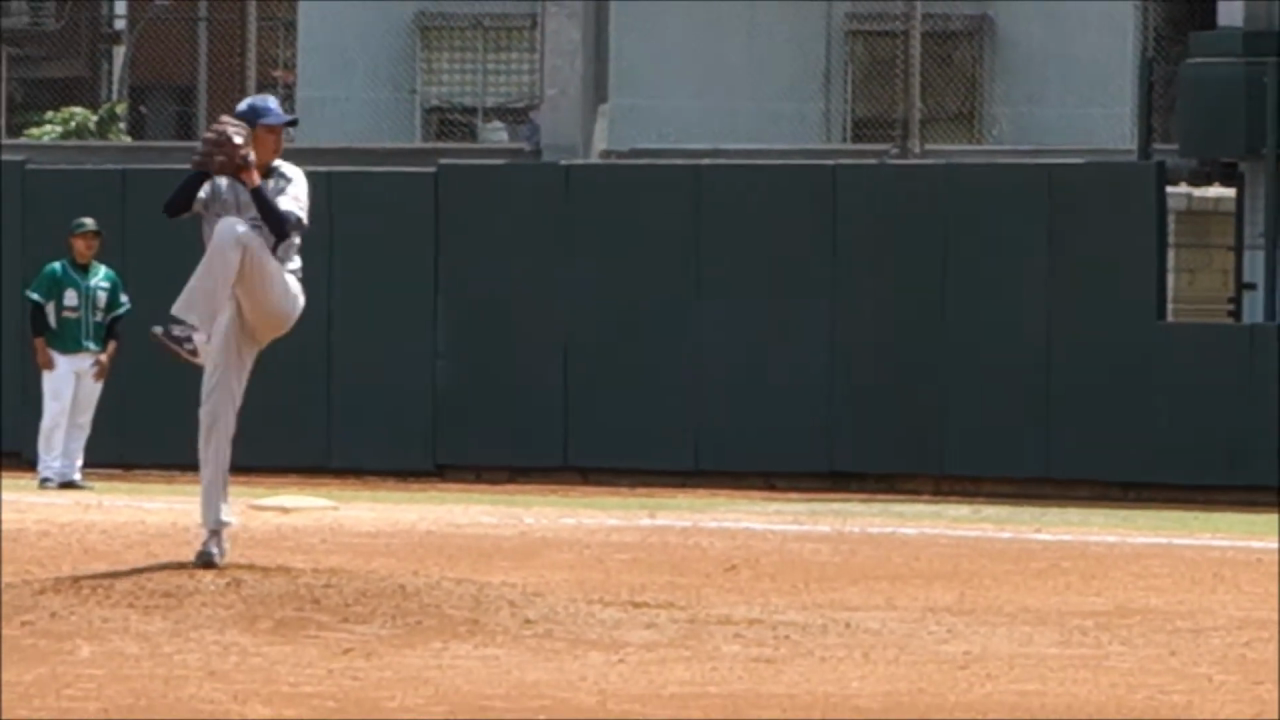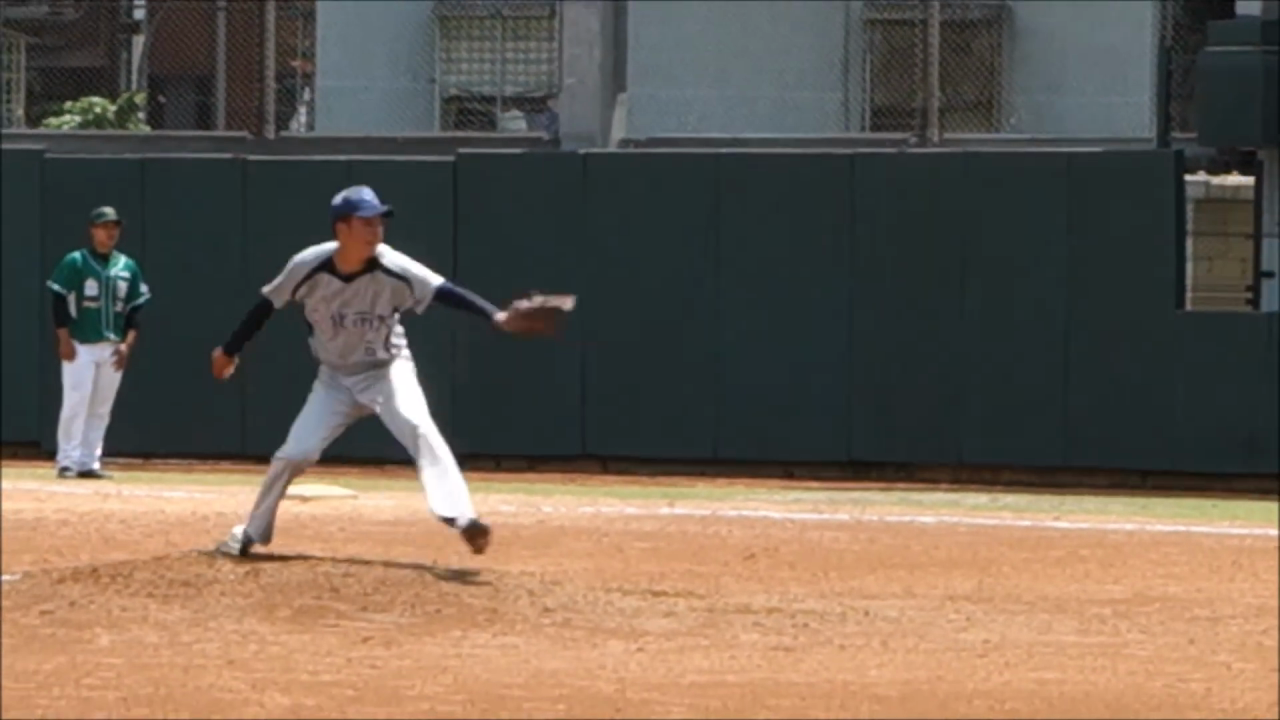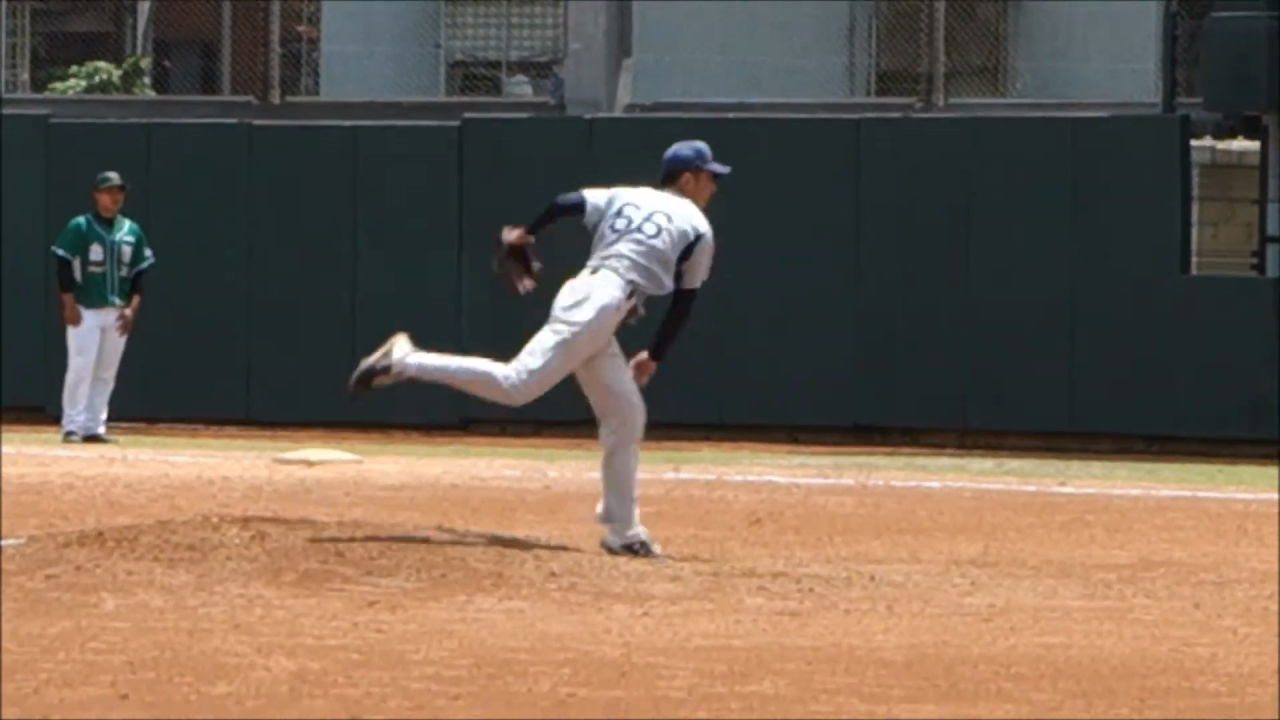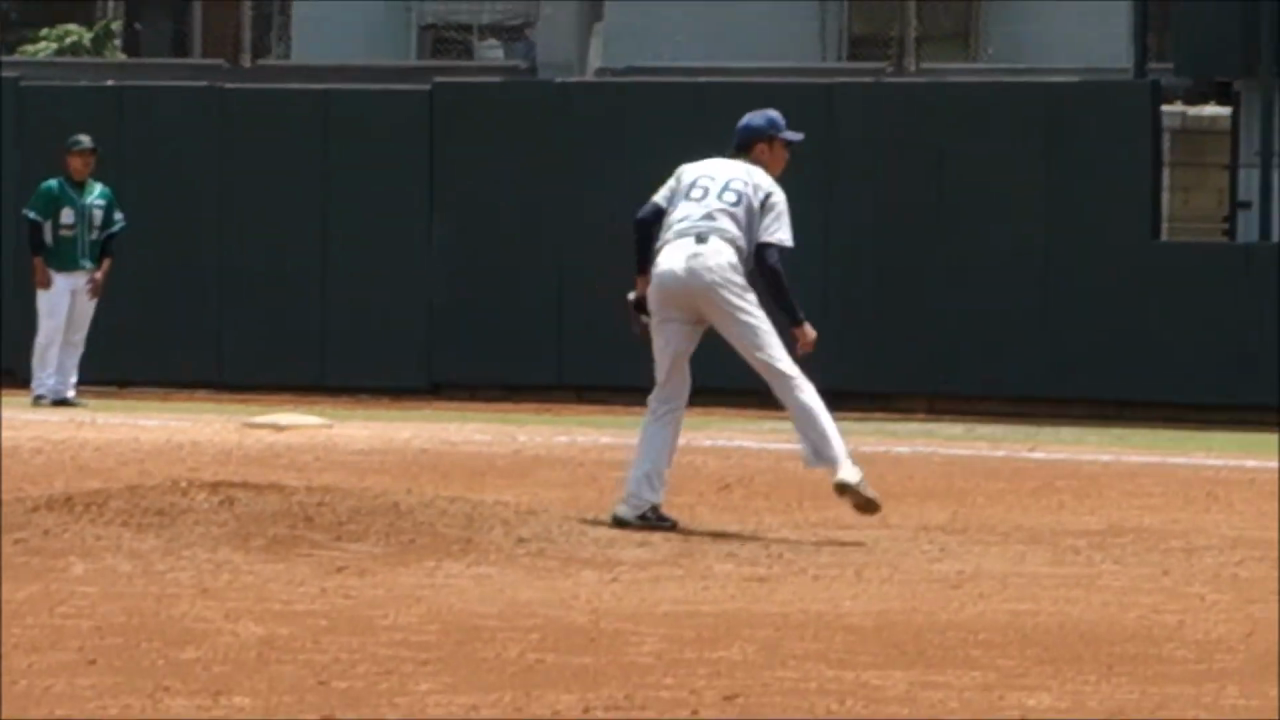
dt=0.5s
person 1, frame 1
left shoulder: (290, 178)
right shoulder: (212, 178)
left elbow: (286, 229)
right elbow: (172, 209)
left wrist: (253, 183)
right wrist: (208, 166)
left hip: (279, 299)
right hip: (231, 309)
left knee: (231, 229)
right knee: (215, 416)
left ankle: (188, 328)
right ankle: (214, 535)
person 1, frame 2
left shoulder: (395, 269)
right shoulder: (308, 265)
left elbow: (450, 292)
right elbow: (269, 303)
left wrist: (497, 317)
right wrist: (231, 348)
left hip: (388, 370)
right hip: (337, 378)
left knee: (417, 425)
right knee: (294, 455)
left ankle: (459, 517)
right ankle: (252, 532)
person 1, frame 3
left shoulder: (624, 196)
right shoulder: (697, 227)
left elbow: (564, 203)
right elbow: (683, 303)
left wrist: (525, 234)
right wrist: (655, 355)
left hip: (583, 304)
right hip: (595, 308)
left knee: (627, 418)
right knee: (510, 385)
left ankle: (623, 531)
right ankle: (403, 360)
person 1, frame 4
left shoulder: (690, 170)
right shoulder: (767, 189)
left elbow: (644, 221)
right elbow: (768, 261)
left wrist: (641, 278)
right wrist: (799, 323)
left hip: (665, 273)
right hip: (716, 269)
left knee: (668, 395)
right knee: (783, 374)
left ankle: (638, 502)
right ankle: (842, 470)
person 2, frame 1
left shoulder: (109, 277)
right shoulder: (54, 272)
left elbow: (115, 319)
right elbow: (37, 311)
left wrist: (108, 353)
right wrist: (41, 349)
left hip: (93, 358)
right hip: (59, 355)
left knee: (82, 419)
right knee: (55, 414)
left ankle: (69, 473)
right ankle: (48, 472)
person 2, frame 2
left shoulder: (128, 267)
right shoulder: (75, 262)
left elbow: (135, 309)
right elbow: (59, 302)
left wrist: (128, 343)
right wrist: (64, 340)
left hip: (113, 348)
right hip: (80, 345)
left knee: (101, 409)
right knee: (75, 404)
left ankle: (89, 462)
right ankle: (67, 461)
person 2, frame 3
left shoulder: (133, 231)
right shoulder: (79, 226)
left elbow: (140, 273)
right elbow: (64, 266)
left wrist: (132, 308)
right wrist: (69, 305)
left hip: (117, 312)
right hip: (85, 310)
left knee: (106, 373)
right knee: (80, 369)
left ankle: (94, 426)
right ankle: (72, 425)
person 2, frame 4
left shoulder: (104, 194)
right shoulder: (50, 190)
left elbow: (110, 237)
right elbow: (35, 231)
left wrist: (103, 271)
right wrist: (40, 268)
left hip: (88, 276)
right hip: (55, 274)
left knee: (76, 337)
right knee: (49, 333)
left ankle: (63, 389)
right ankle: (42, 388)
